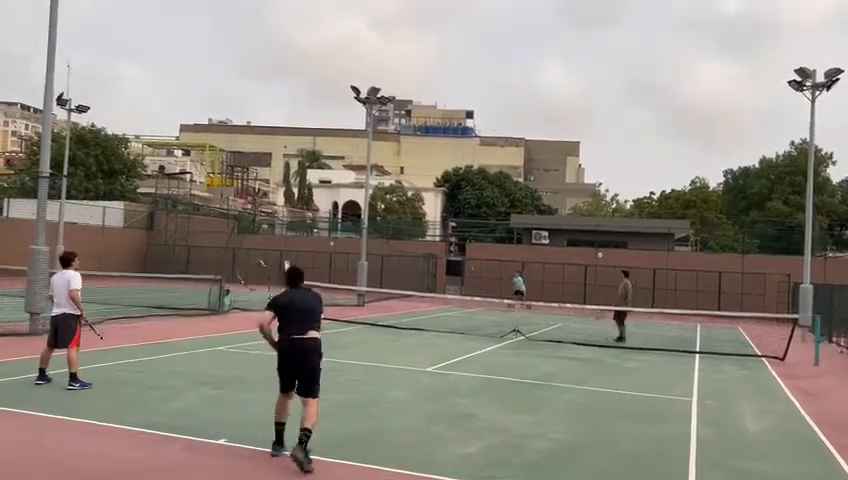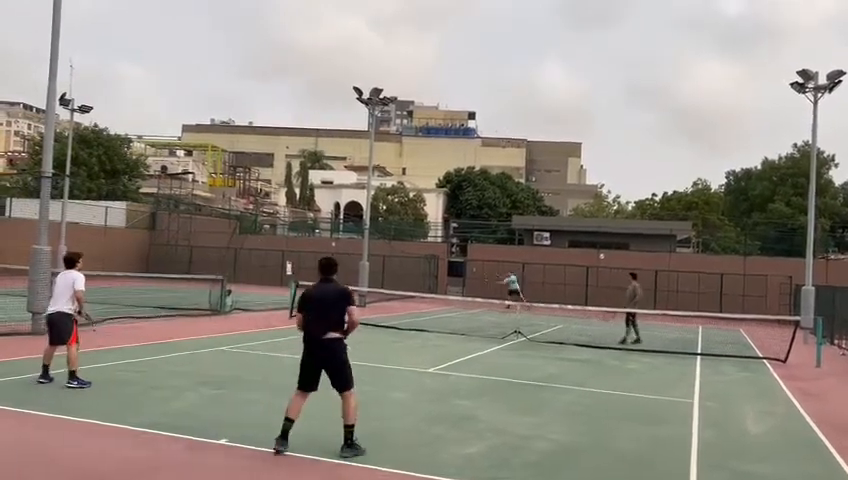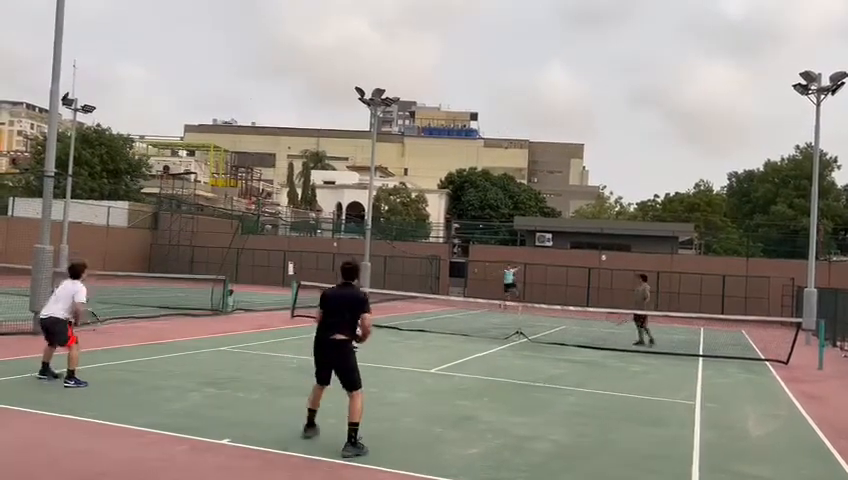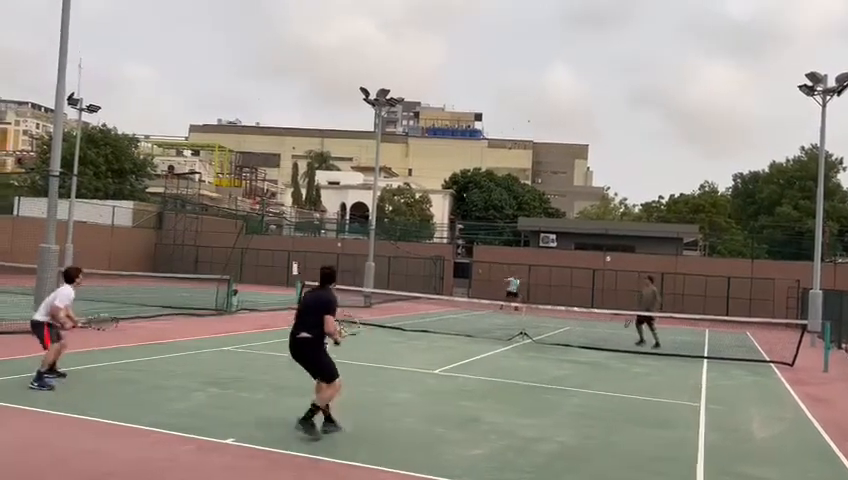
dt=0.4s
person 1, frame 1
left shoulder: (279, 299)
right shoulder: (316, 297)
left elbow: (263, 324)
left wrist: (274, 343)
left hip: (287, 347)
right hip: (311, 346)
left knee: (285, 394)
right knee: (310, 402)
left ankle: (278, 443)
right ankle: (301, 446)
person 1, frame 2
left shoulder: (307, 293)
right shoulder: (344, 291)
left elbow: (299, 324)
right elbow: (355, 321)
left hip: (311, 346)
right hip: (334, 346)
left knee: (301, 393)
right knee: (348, 395)
left ankle: (283, 438)
right ankle: (349, 444)
person 1, frame 3
left shoulder: (327, 294)
right shoulder: (360, 296)
right elbow: (366, 327)
right wrist: (361, 338)
left hip: (320, 344)
right hip: (342, 346)
left knee: (320, 384)
right knee: (355, 394)
left ankle: (310, 425)
right ankle: (352, 442)
person 1, frame 4
left shoulder: (308, 294)
right shoulder: (330, 298)
right elbow: (329, 329)
left wrist: (332, 330)
right wrist: (337, 338)
left hip: (295, 343)
right hip: (311, 344)
left knee: (322, 379)
right knee: (334, 384)
left ankle: (328, 421)
right ankle: (307, 420)
person 2, frame 1
left shoulder: (55, 277)
right shoulder: (74, 275)
left elbow: (52, 297)
right elbow: (73, 295)
right wrist: (82, 310)
left hip: (55, 315)
right hip: (70, 316)
left knee: (50, 346)
right knee: (73, 347)
left ankle: (41, 375)
right ankle: (73, 380)
person 2, frame 2
left shoulder: (60, 276)
right shoulder: (78, 276)
right elbow: (79, 295)
right wrist: (81, 308)
left hip: (51, 313)
right hip: (64, 314)
left knee: (52, 344)
right knee: (73, 345)
left ankle: (44, 374)
right ankle: (73, 378)
person 2, frame 3
left shoulder: (65, 284)
right shoulder: (80, 288)
right elbow: (78, 308)
left wrist: (72, 316)
right wrist: (77, 320)
left hip: (44, 317)
right hip: (56, 319)
left knee: (52, 343)
right knee: (74, 346)
left ankle: (44, 370)
right ankle: (70, 378)
person 2, frame 4
left shoulder: (67, 289)
right shoulder: (67, 292)
left elbow: (66, 309)
right elbow: (54, 312)
left wrist: (74, 321)
right wrist: (63, 324)
left hip: (43, 321)
right hip: (42, 322)
left knee: (61, 344)
right knee: (54, 348)
left ankle: (51, 370)
right ankle: (37, 380)
